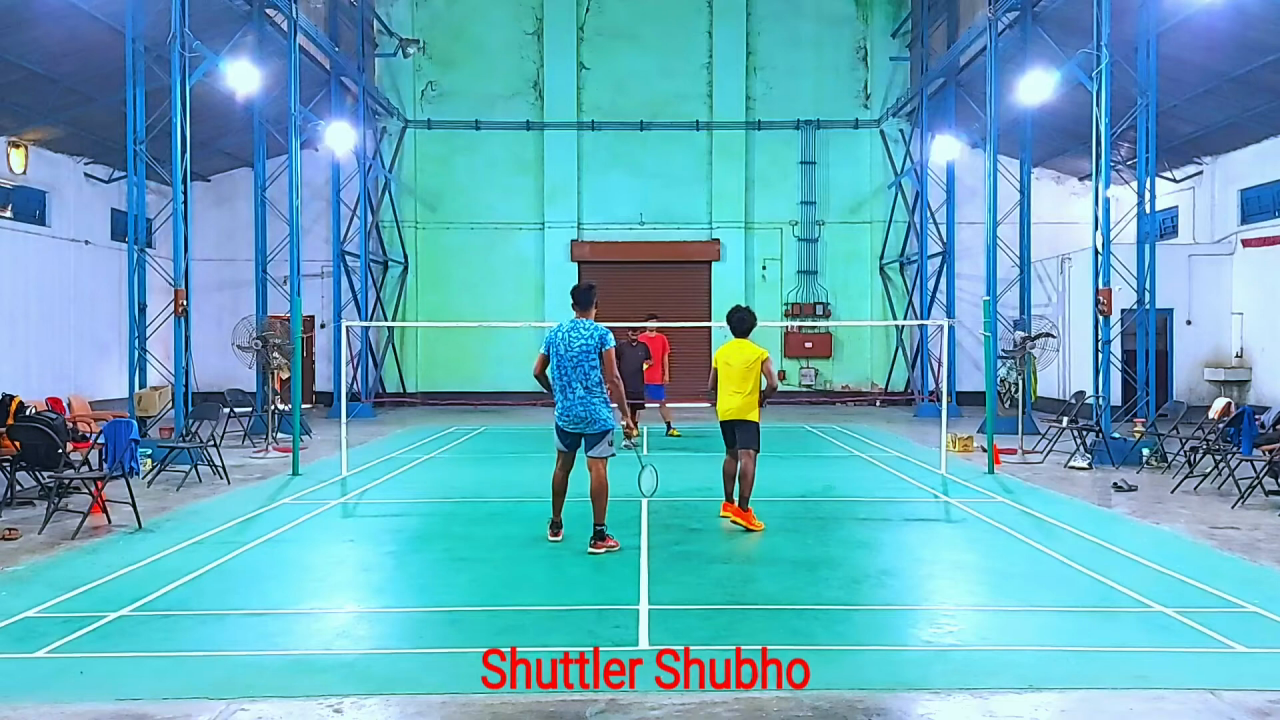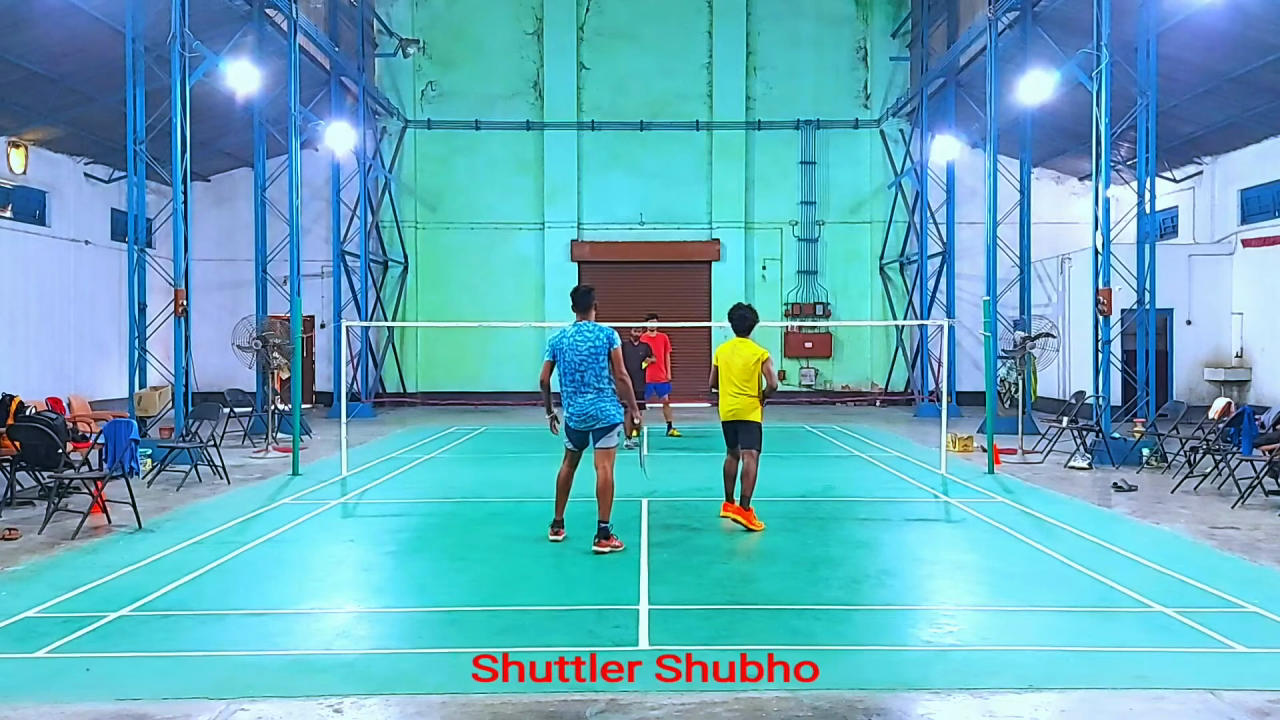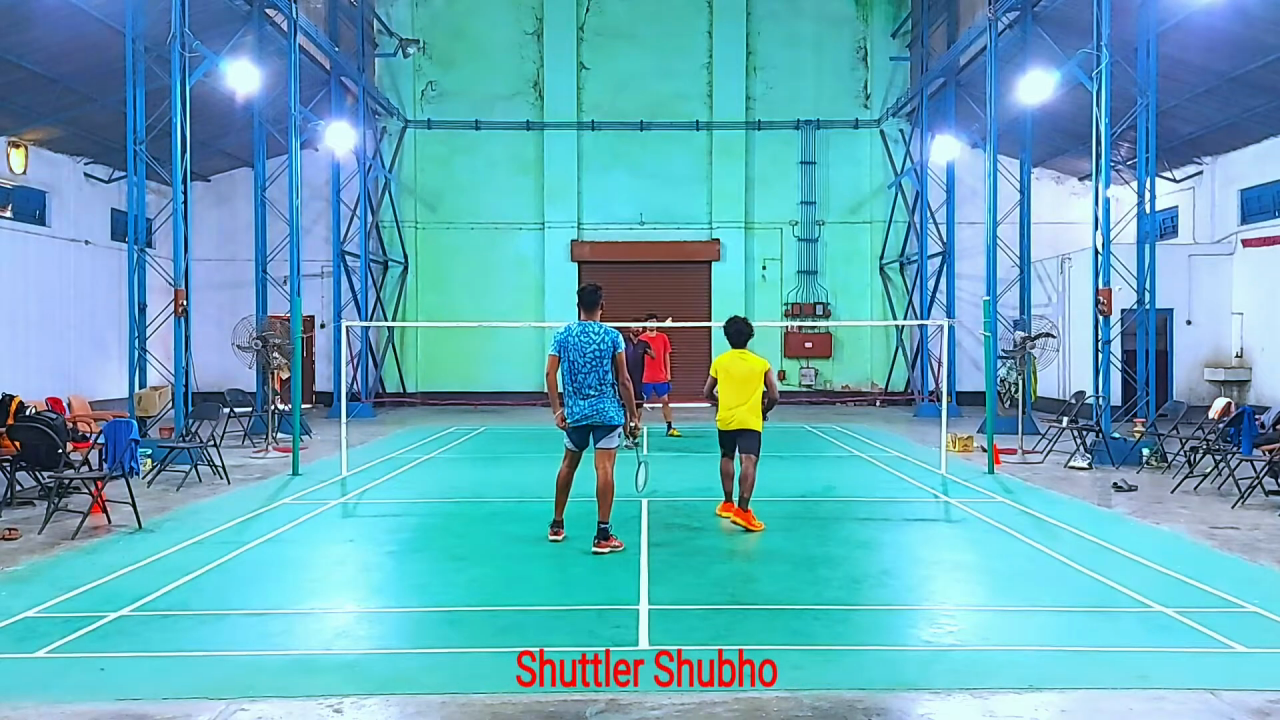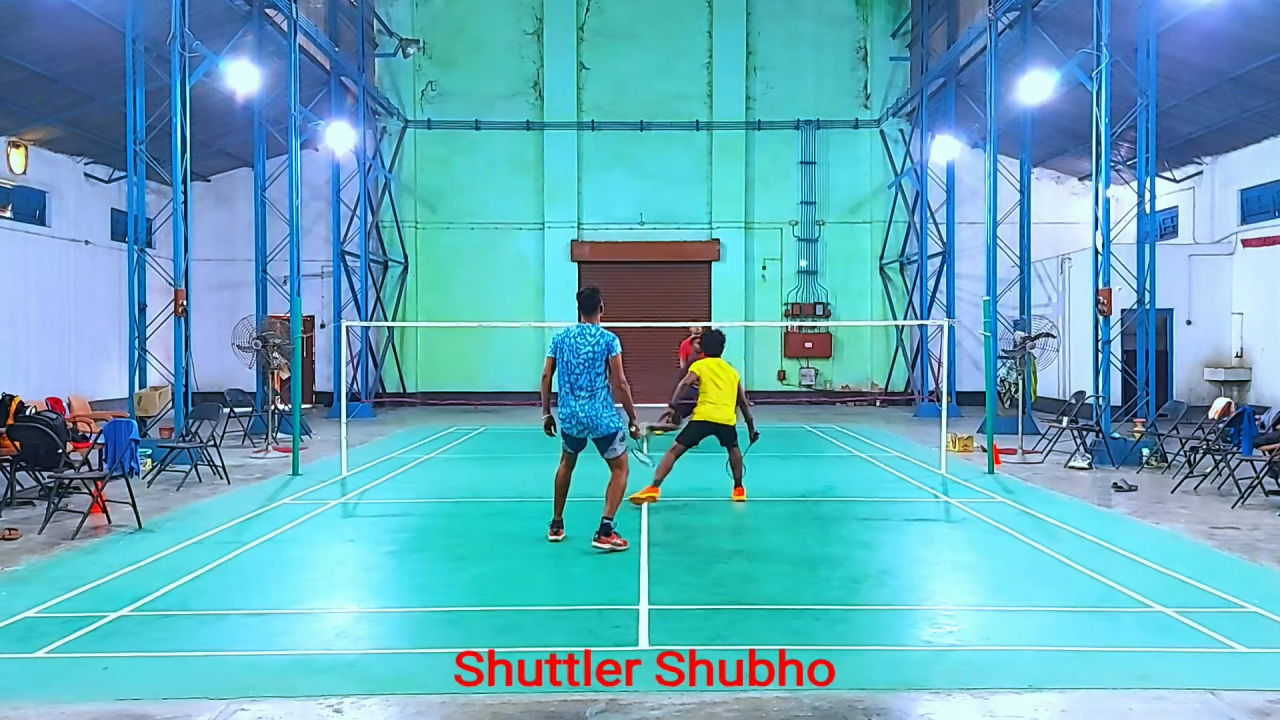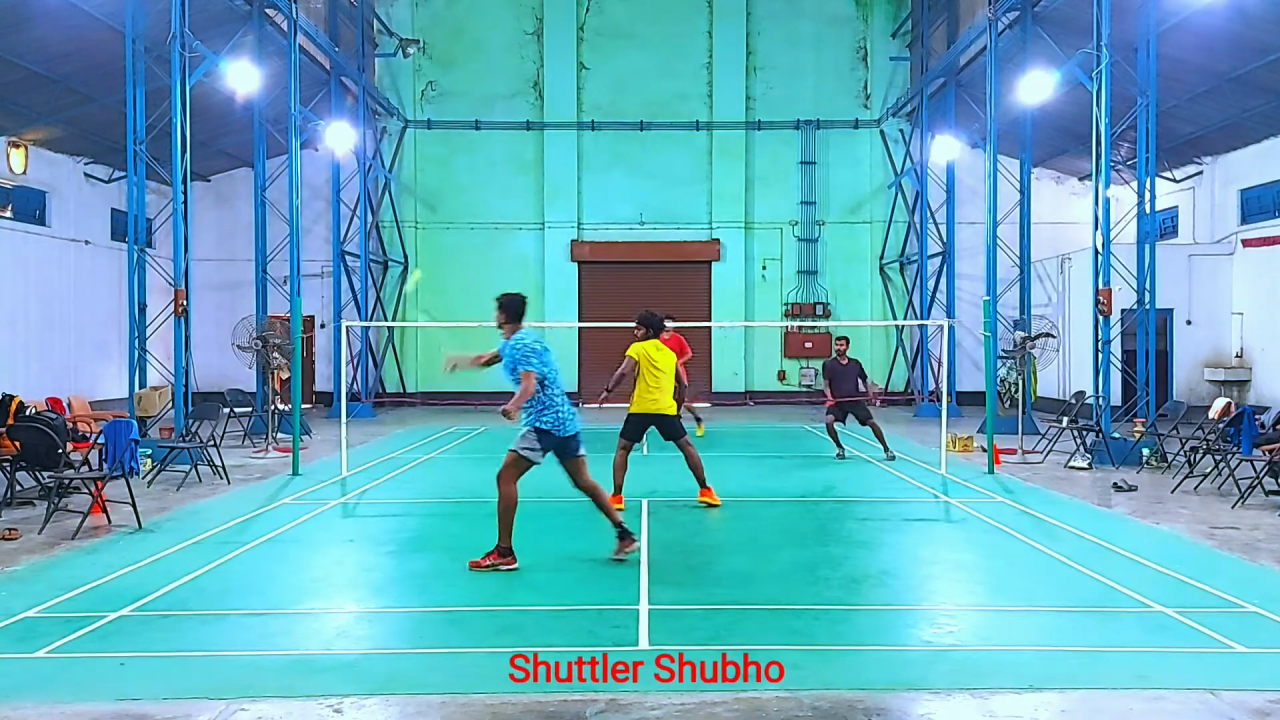
dt=1s
person 1, frame 1
left shoulder: (555, 333)
right shoulder: (602, 334)
left elbow: (538, 372)
right elbow: (613, 378)
right wrist: (626, 415)
left hip: (565, 413)
right hip: (596, 413)
left knee: (562, 467)
right knee: (598, 471)
left ankle: (555, 525)
right ankle: (599, 536)
person 1, frame 2
left shoulder: (558, 339)
right shoulder: (608, 335)
left elbow: (544, 380)
right elbow: (621, 376)
left wrist: (550, 412)
right wrist: (634, 409)
left hip: (574, 413)
right hip: (606, 411)
left knee: (568, 465)
right knee: (604, 469)
left ankle: (557, 525)
right ankle: (603, 535)
person 1, frame 3
left shoulder: (562, 335)
right shoulder: (613, 336)
left elbow: (550, 374)
right elbow: (623, 380)
left wrist: (557, 411)
right wrist: (632, 416)
left hip: (574, 414)
right hip: (607, 412)
left knee: (568, 465)
right knee: (604, 470)
left ankle: (557, 525)
right ankle: (602, 535)
person 1, frame 4
left shoulder: (560, 337)
right shoulder: (608, 340)
left elbow: (546, 377)
right elbow: (619, 384)
left wrist: (546, 413)
right wrist: (633, 419)
left hip: (569, 416)
right hip: (602, 417)
left knee: (566, 465)
right knee: (620, 470)
left ankle: (556, 525)
right ankle: (605, 530)
person 1, frame 5
left shoulder: (520, 345)
right shoulder: (516, 342)
left elbow: (529, 384)
right elbow: (492, 358)
left wrist: (514, 406)
right wrist: (466, 361)
left hip: (546, 422)
right hip: (565, 420)
left knee: (506, 478)
right knee: (583, 481)
left ankle: (504, 553)
right ankle: (624, 535)
person 2, frame 1
left shoulder: (720, 352)
right shoulder: (759, 353)
left elbow: (711, 386)
right elbow: (773, 384)
right wrist: (762, 398)
left hip: (724, 411)
right hip: (746, 411)
left knee: (731, 455)
right knee: (747, 457)
left ankle: (728, 504)
right ankle: (743, 510)
person 2, frame 2
left shoulder: (721, 350)
right shoulder: (760, 353)
left elbow: (713, 383)
right elbow: (772, 385)
right wrist: (762, 397)
left hip: (727, 411)
right hip: (749, 412)
left knee: (732, 454)
right knee: (750, 457)
left ankle: (729, 504)
right ankle: (744, 509)
person 2, frame 3
left shoulder: (719, 361)
right shoulder: (761, 364)
left elbow: (707, 394)
right elbow: (774, 396)
right wrist: (763, 410)
left hip: (725, 420)
right hip: (749, 421)
left knee: (727, 457)
right knee: (749, 463)
left ankle: (728, 503)
right ankle: (743, 510)
person 2, frame 4
left shoulder: (700, 365)
right shoulder: (732, 371)
left elbow: (685, 384)
right elbow: (743, 403)
right wrist: (751, 428)
left hip: (703, 417)
right hip: (726, 420)
left knee: (674, 452)
right knee: (733, 448)
left ankle: (653, 489)
right ankle: (738, 489)
person 2, frame 5
left shoulder: (637, 348)
right shoulder: (670, 354)
left elbow: (624, 371)
right elbow: (683, 385)
left wrist: (607, 390)
right wrist: (678, 409)
left hip: (640, 409)
right hip: (666, 409)
left knee: (622, 449)
right knee: (687, 447)
left ankle: (616, 497)
right ankle: (705, 491)
